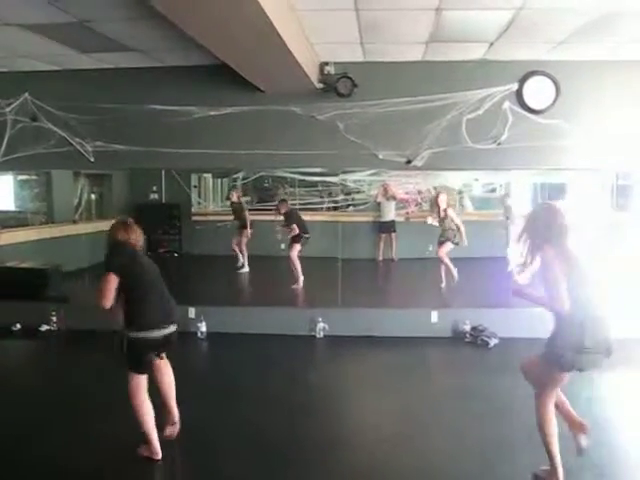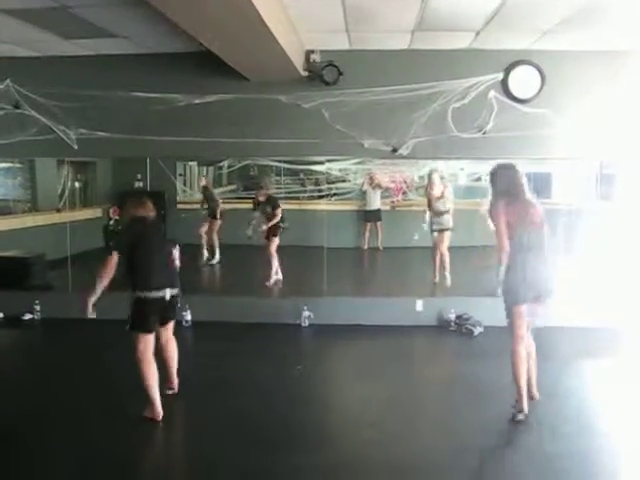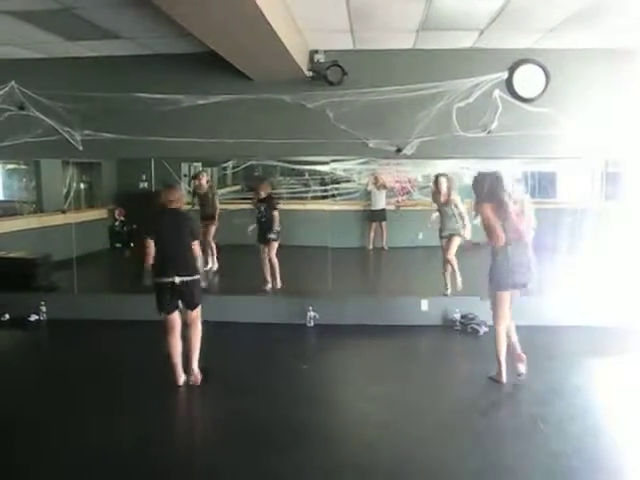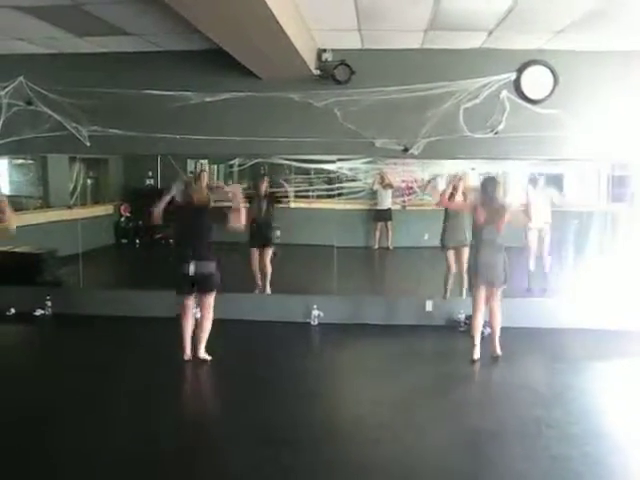
dt=0.7s
person 1, frame 1
left shoulder: (548, 254)
right shoulder: (563, 252)
left elbow: (562, 305)
left wrist: (526, 295)
left hip: (573, 333)
right hip: (593, 331)
left knee: (544, 398)
right knee: (532, 369)
right ankle: (575, 423)
person 1, frame 2
left shoulder: (499, 206)
right shoulder: (532, 205)
left elbow: (504, 245)
right elbow: (540, 240)
left wrist: (500, 274)
left hip: (519, 274)
right hip: (540, 272)
left knee: (518, 338)
right knee: (525, 334)
left ankle: (523, 404)
right ankle: (532, 390)
person 1, frame 3
left shoulder: (485, 207)
right shoulder: (508, 205)
left elbow: (500, 237)
right elbow: (525, 235)
left hip: (505, 264)
right hip: (523, 263)
left knee: (500, 321)
right knee: (505, 316)
left ankle: (502, 373)
right ankle: (518, 354)
person 1, frame 4
left shoulder: (475, 206)
right shoulder: (504, 210)
left elbow: (443, 202)
left wrist: (450, 187)
left hip: (479, 263)
right hip: (498, 263)
left knee: (479, 307)
right knee: (494, 303)
left ankle: (476, 350)
right ankle: (496, 346)
person 2, frame 1
left shoulder: (115, 254)
right shoulder: (141, 257)
left elbow: (106, 301)
left hip: (142, 328)
right hip: (168, 321)
left knee: (137, 388)
right knee: (159, 360)
left ankle: (153, 447)
right ankle: (173, 416)
person 2, frame 2
left shoulder: (128, 232)
right shoulder: (161, 228)
left elbow: (108, 272)
left wrist: (92, 298)
left hip: (147, 293)
right hip: (171, 289)
left knee: (144, 351)
right knee: (167, 335)
left ankle: (155, 408)
right ankle: (172, 381)
person 2, frame 3
left shoulder: (155, 221)
right shoulder: (186, 219)
left elbow: (150, 256)
right elbow: (197, 253)
left wrist: (148, 275)
right wrist: (199, 272)
left hip: (163, 280)
right hip: (188, 277)
left knee: (173, 329)
right knee: (194, 321)
left ankle: (179, 375)
right ankle: (194, 368)
person 2, frame 4
left shoulder: (179, 211)
right shoulder: (208, 212)
left elbow: (155, 216)
right elbow: (240, 222)
left wrist: (170, 194)
right wrist: (237, 197)
left hip: (183, 269)
right hip: (206, 268)
left knee: (187, 309)
right knee: (207, 309)
left ankle: (187, 351)
right ankle: (201, 350)
